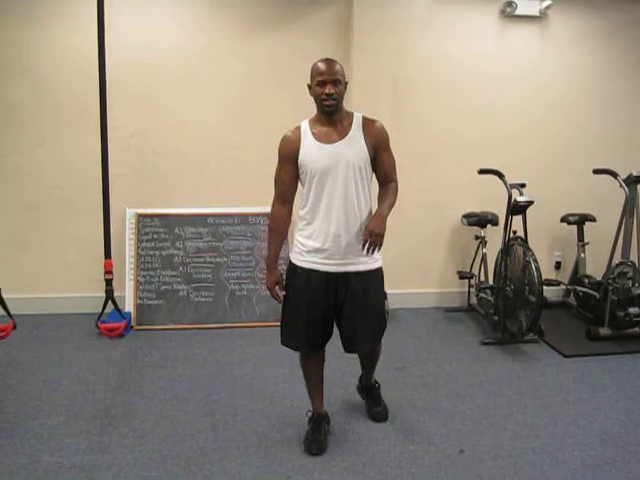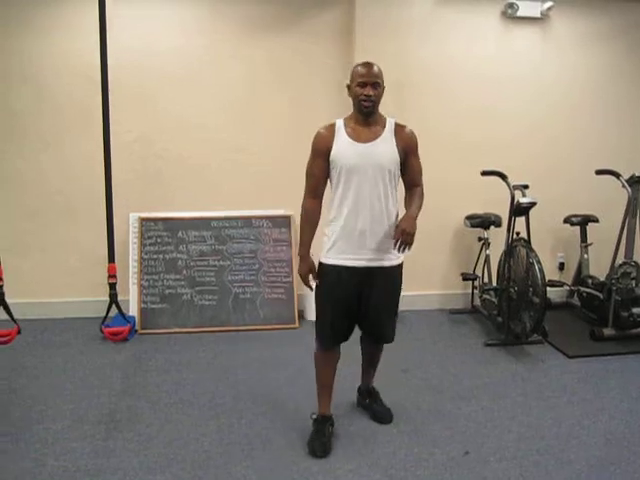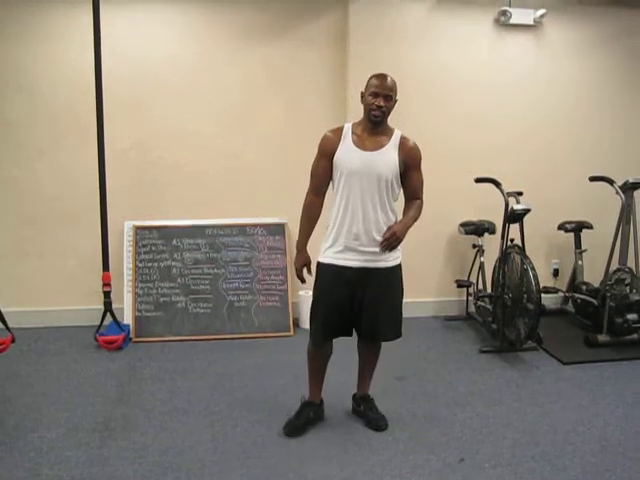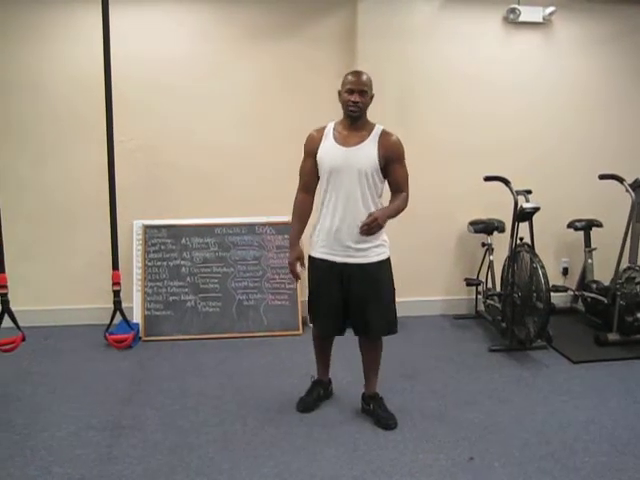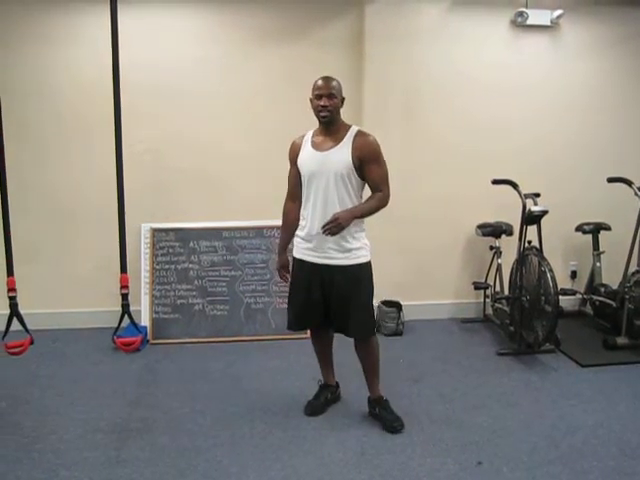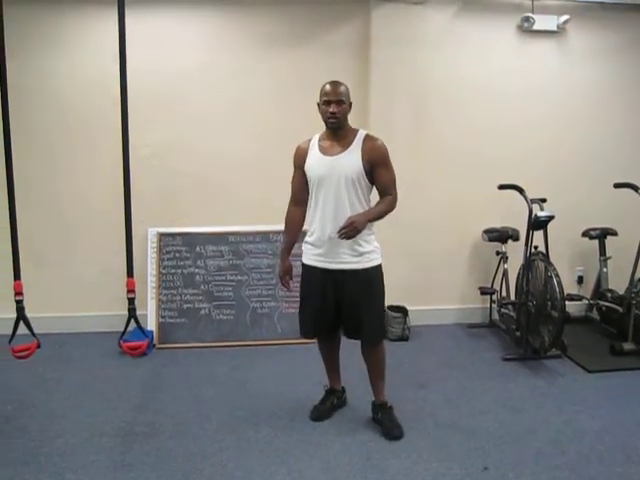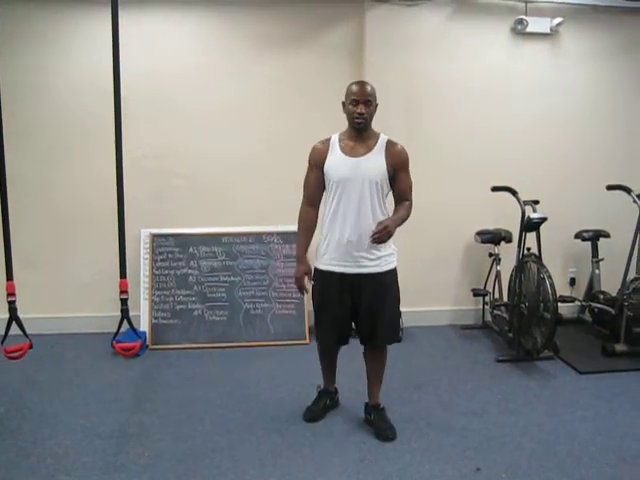
dt=0.5s
person 1, frame 1
left shoulder: (372, 131)
right shoulder: (293, 140)
left elbow: (389, 182)
right elbow: (282, 204)
left wrist: (381, 214)
right wrist: (272, 264)
left hip: (362, 261)
right hip: (310, 263)
left knee: (368, 339)
right knee: (309, 343)
left ankle: (368, 383)
right ankle: (319, 415)
person 1, frame 2
left shoulder: (403, 136)
right shoulder: (327, 137)
left elbow: (415, 187)
right elbow: (313, 197)
left wrist: (411, 215)
right wrist: (303, 253)
left hip: (385, 256)
right hip: (338, 257)
left knee: (376, 331)
right knee: (328, 338)
left ankle: (367, 390)
right ankle: (324, 417)
person 1, frame 3
left shoulder: (406, 149)
right shoulder: (333, 140)
left elbow: (415, 198)
right elbow: (315, 195)
left wrist: (404, 224)
right wrist: (301, 247)
left hip: (382, 261)
right hip: (336, 257)
left knee: (373, 334)
right knee: (321, 334)
left ankle: (362, 398)
right ankle: (313, 404)
person 1, frame 4
left shoulder: (387, 142)
right shoulder: (317, 139)
left elbow: (402, 193)
right elbow: (305, 193)
left wrist: (385, 214)
right wrist: (294, 244)
left hip: (370, 255)
right hip: (324, 253)
left knee: (372, 328)
right knee: (322, 324)
left ankle: (371, 395)
right ankle: (322, 381)
person 1, frame 5
left shoulder: (363, 143)
right shoulder: (298, 146)
left elbow: (382, 194)
right elbow: (293, 200)
left wrist: (350, 214)
right wrist: (283, 249)
left hip: (350, 256)
right hip: (307, 254)
left knee: (362, 330)
right knee: (316, 324)
left ankle: (376, 399)
right ankle: (329, 386)
person 1, frame 6
left shoulder: (372, 147)
right shoulder: (305, 151)
left elbow: (390, 197)
right elbow: (297, 205)
left wrist: (364, 217)
right wrist: (285, 255)
left hip: (361, 261)
right hip: (317, 259)
left knee: (370, 334)
right knee: (324, 330)
left ankle: (380, 403)
right ankle: (335, 391)
person 1, frame 7
left shoulder: (394, 152)
right shoulder: (322, 150)
left elbow: (405, 200)
right elbow: (310, 206)
left wrist: (394, 221)
right wrist: (301, 257)
left hip: (378, 265)
right hip: (331, 263)
left knee: (377, 338)
right knee: (328, 335)
left ankle: (374, 405)
right ankle: (328, 391)
